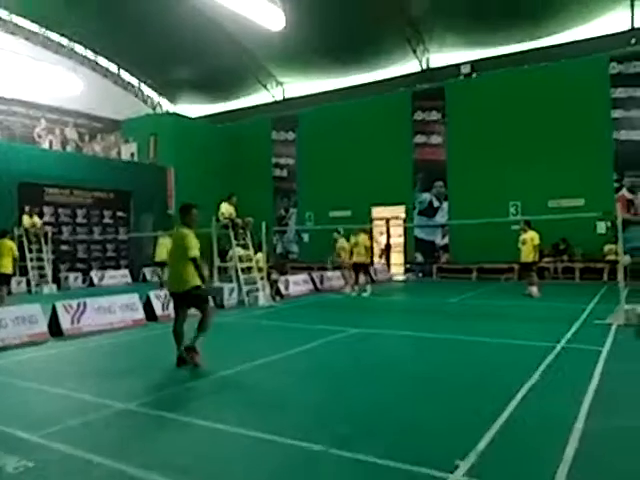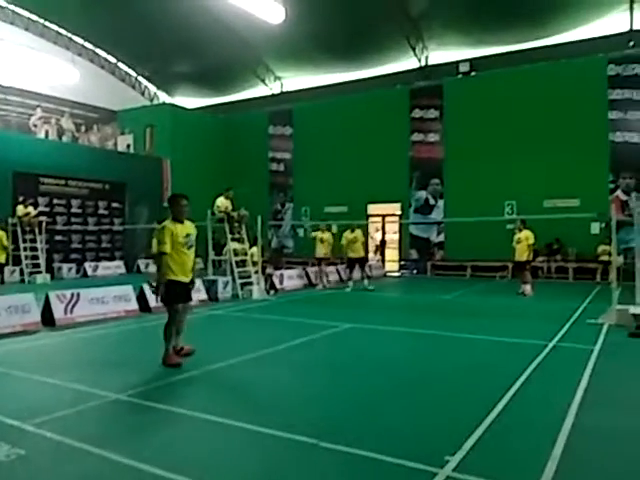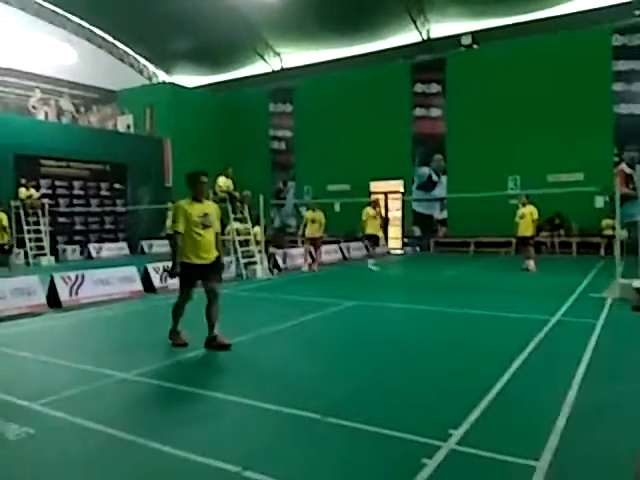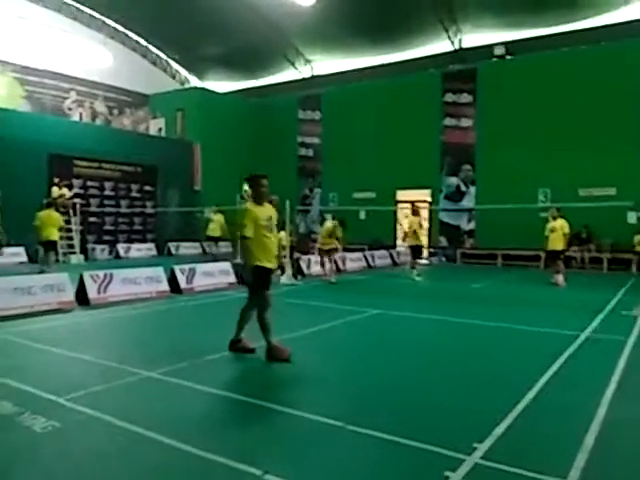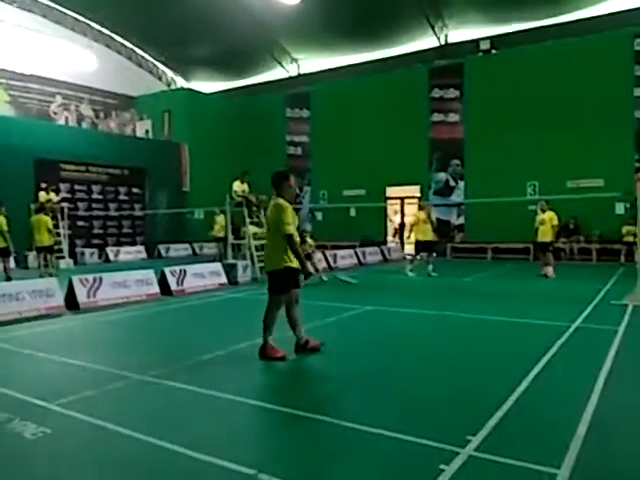
dt=0.7s
person 1, frame 1
left shoulder: (180, 234)
right shoulder: (186, 235)
right elbow: (194, 259)
left wrist: (199, 278)
right wrist: (204, 281)
left hip: (176, 284)
right hip: (187, 283)
left knee: (180, 318)
right knee: (207, 311)
left ankle: (181, 354)
right ankle: (193, 345)
person 1, frame 2
left shoulder: (191, 226)
right shoulder: (167, 228)
right elbow: (162, 255)
left wrist: (192, 276)
right wrist: (160, 280)
left hip: (185, 277)
right hip: (171, 278)
left knee: (183, 312)
right knee: (175, 315)
left ankle: (177, 346)
right ankle: (168, 353)
person 1, frame 3
left shoulder: (213, 207)
right shoulder: (183, 207)
right elbow: (176, 236)
left wrist: (220, 257)
right wrist: (175, 262)
left hip: (211, 259)
right hip: (189, 260)
left knee: (214, 295)
right knee: (184, 297)
left ankle: (212, 336)
right ankle: (175, 330)
person 1, frame 4
left shoulder: (270, 209)
right shoulder: (249, 210)
right elbow: (245, 240)
left wrist: (277, 259)
right wrist: (247, 267)
left hip: (268, 263)
right hip: (256, 264)
left knee: (253, 302)
right knee: (264, 303)
left ankle: (237, 339)
right ankle: (271, 346)
person 1, frame 5
left shoulder: (279, 205)
right shoulder: (282, 207)
right elbow: (290, 238)
right wrist: (305, 264)
left hip: (287, 263)
right hip: (281, 264)
left knee: (292, 301)
right knee: (276, 304)
left ankle: (301, 341)
right ankle: (266, 345)
